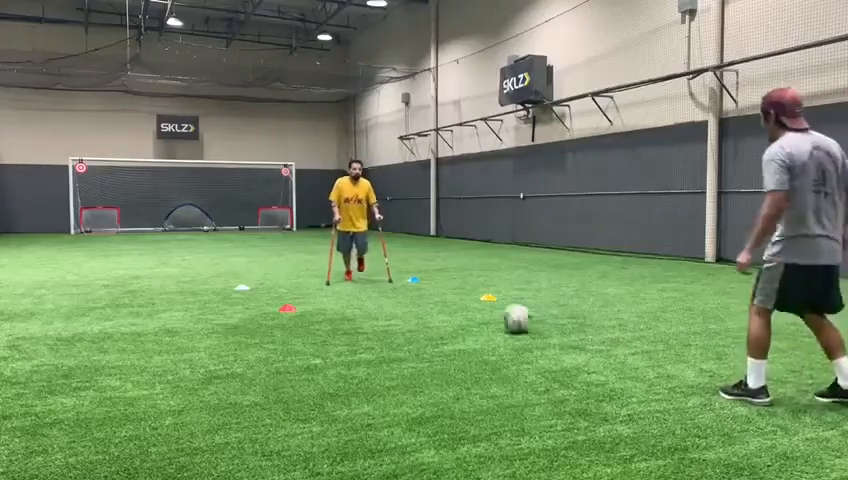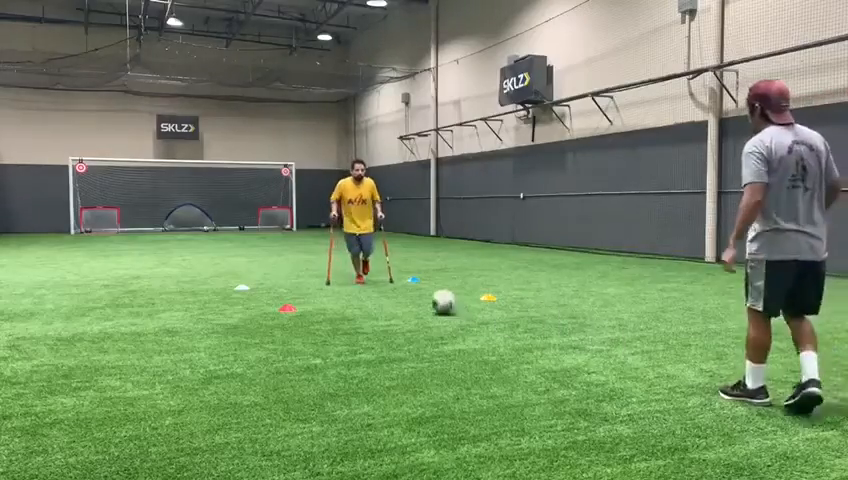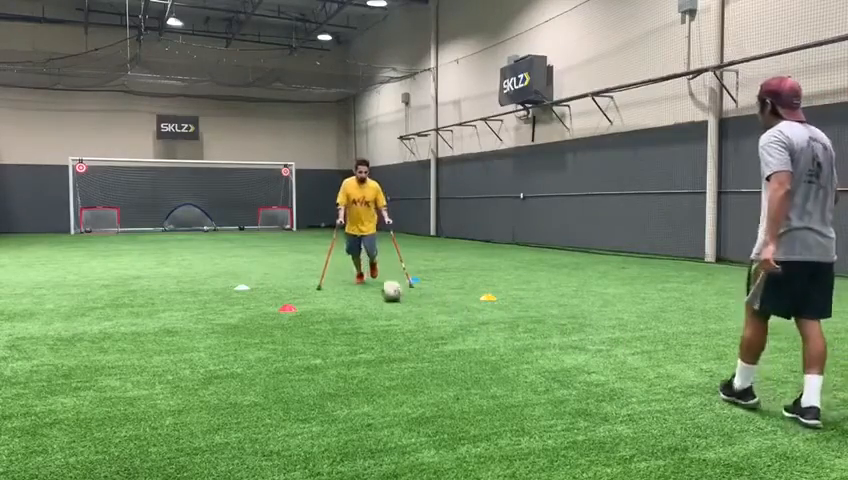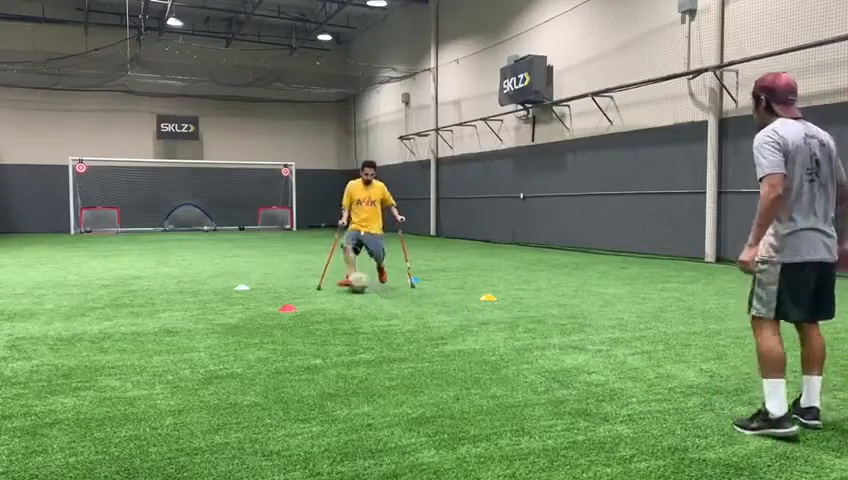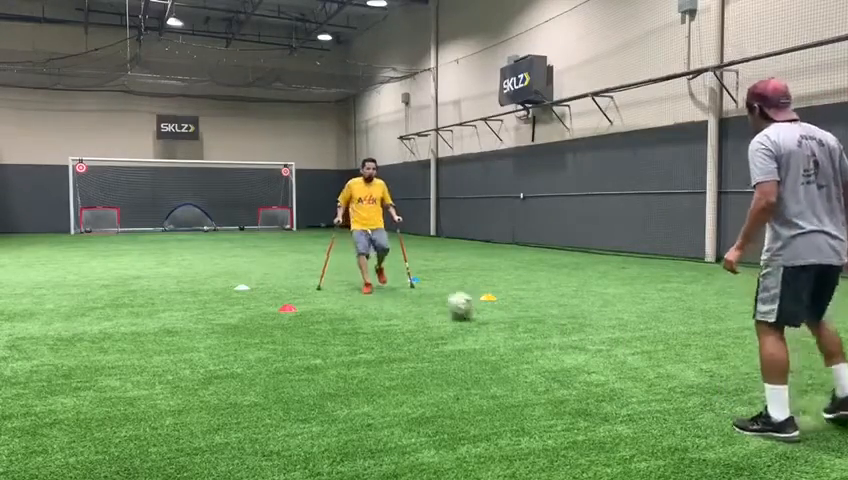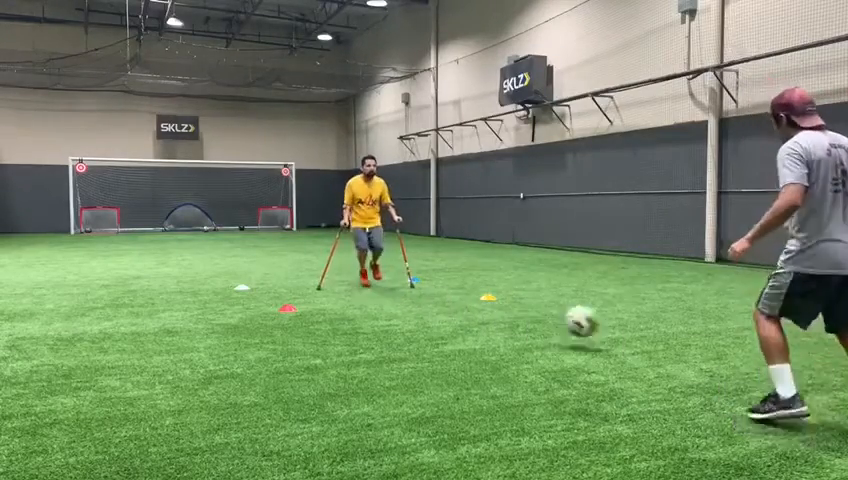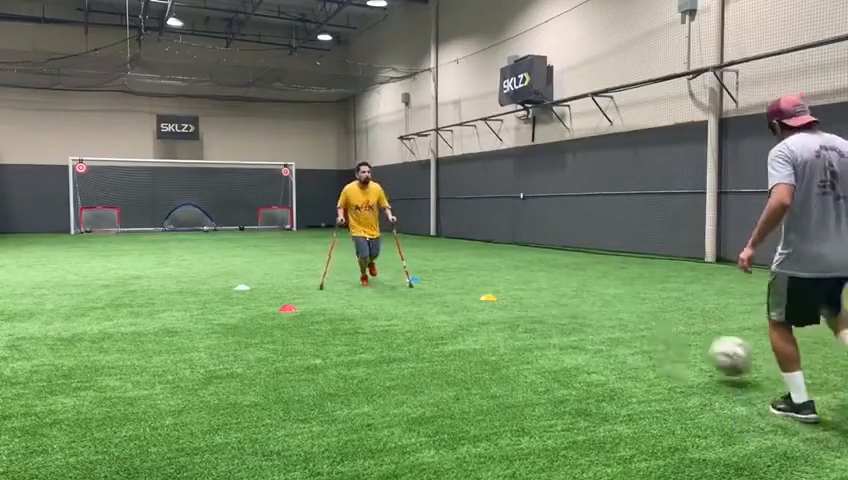
dt=0.3s
person 1, frame 1
left shoulder: (778, 151)
left elbow: (775, 205)
left wrist: (749, 249)
left hip: (792, 251)
left knee: (759, 310)
right knee: (815, 316)
left ankle: (755, 386)
person 1, frame 2
left shoulder: (758, 144)
right shoulder: (816, 140)
left elbow: (754, 198)
right elbow: (834, 188)
left wrist: (733, 244)
left hip: (772, 247)
right hip: (813, 246)
left knee: (759, 315)
right knee: (797, 315)
left ankle: (754, 386)
right ankle: (810, 380)
person 1, frame 3
left shoulder: (774, 137)
right shoulder: (822, 140)
left elbow: (781, 188)
left wrist: (770, 242)
left hip: (784, 248)
right hip: (822, 248)
left knee: (757, 314)
right knee: (810, 322)
left ankle: (742, 385)
right ankle: (811, 403)
person 1, frame 4
left shoulder: (770, 136)
left elbow: (774, 191)
left wrist: (753, 244)
left hip: (787, 249)
left knee: (765, 322)
right knee: (809, 325)
left ankle: (776, 413)
right ankle: (809, 406)
person 1, frame 5
left shoulder: (765, 141)
left elbow: (767, 199)
left wrist: (739, 247)
left hip: (790, 251)
left knee: (769, 328)
right knee: (817, 320)
left ankle: (778, 417)
person 1, frame 6
left shoulder: (794, 147)
left elbow: (791, 201)
left wrist: (749, 239)
left hip: (809, 258)
left knee: (766, 315)
left ankle: (785, 395)
person 1, frame 7
left shoulder: (784, 150)
left elbow: (781, 201)
left wrist: (751, 246)
left hip: (800, 259)
left knee: (779, 324)
left ankle: (800, 401)
person 2, frame 1
left shoulder: (366, 184)
right shoulder: (340, 183)
left elbow: (372, 202)
right elbow: (334, 201)
left wrist: (376, 213)
right wrist: (336, 214)
left hip: (360, 224)
right hip: (344, 225)
left knee: (362, 249)
right knee: (345, 251)
left ankle: (360, 257)
right ankle: (348, 270)
person 2, frame 2
left shoulder: (370, 183)
right shoulder: (343, 184)
left elbow: (376, 200)
right elbow: (334, 199)
left wrist: (379, 212)
right wrist: (334, 211)
left hip: (366, 226)
right hip: (350, 226)
left knee: (367, 251)
right knee: (354, 252)
left ankle: (365, 260)
right ankle: (359, 275)
person 2, frame 3
left shoulder: (375, 186)
right shoulder: (347, 184)
left elbow: (381, 205)
right elbow: (341, 204)
left wrist: (386, 218)
right wrist: (341, 218)
left hip: (369, 228)
right hip: (352, 228)
left knee: (371, 253)
right knee: (354, 254)
left ankle: (373, 263)
right ankle: (359, 273)
person 2, frame 4
left shoulder: (380, 187)
right shoulder: (352, 185)
left elbow: (390, 203)
right elbow: (346, 206)
left wrist: (397, 216)
right wrist: (344, 219)
left hip: (374, 229)
right hip: (355, 227)
left knee: (378, 257)
right knee: (347, 245)
left ankle: (380, 268)
right ankle: (350, 277)
person 2, frame 5
left shoulder: (381, 185)
right shoulder: (352, 184)
left elbow: (388, 203)
right elbow: (342, 202)
left wrist: (394, 216)
right wrist: (339, 216)
left hip: (377, 226)
right hip: (359, 227)
left knee: (384, 247)
right knee: (362, 252)
left ankle: (379, 268)
right ankle: (367, 283)
person 2, frame 6
left shoulder: (381, 183)
right shoulder: (352, 183)
left elbow: (387, 202)
right elbow: (347, 204)
left wrist: (394, 216)
right wrist: (345, 218)
left hip: (374, 223)
right hip: (358, 223)
left knee: (378, 247)
right knee: (362, 248)
left ankle: (374, 264)
right ankle: (363, 271)
person 2, frame 7
left shoulder: (377, 188)
right shoulder: (349, 189)
left elbow: (385, 205)
right elbow: (341, 206)
left wrist: (389, 216)
right wrist: (340, 216)
left hip: (373, 229)
right hip: (358, 230)
left knee: (375, 254)
right knee: (363, 255)
left ankle: (371, 263)
right ankle: (363, 276)
